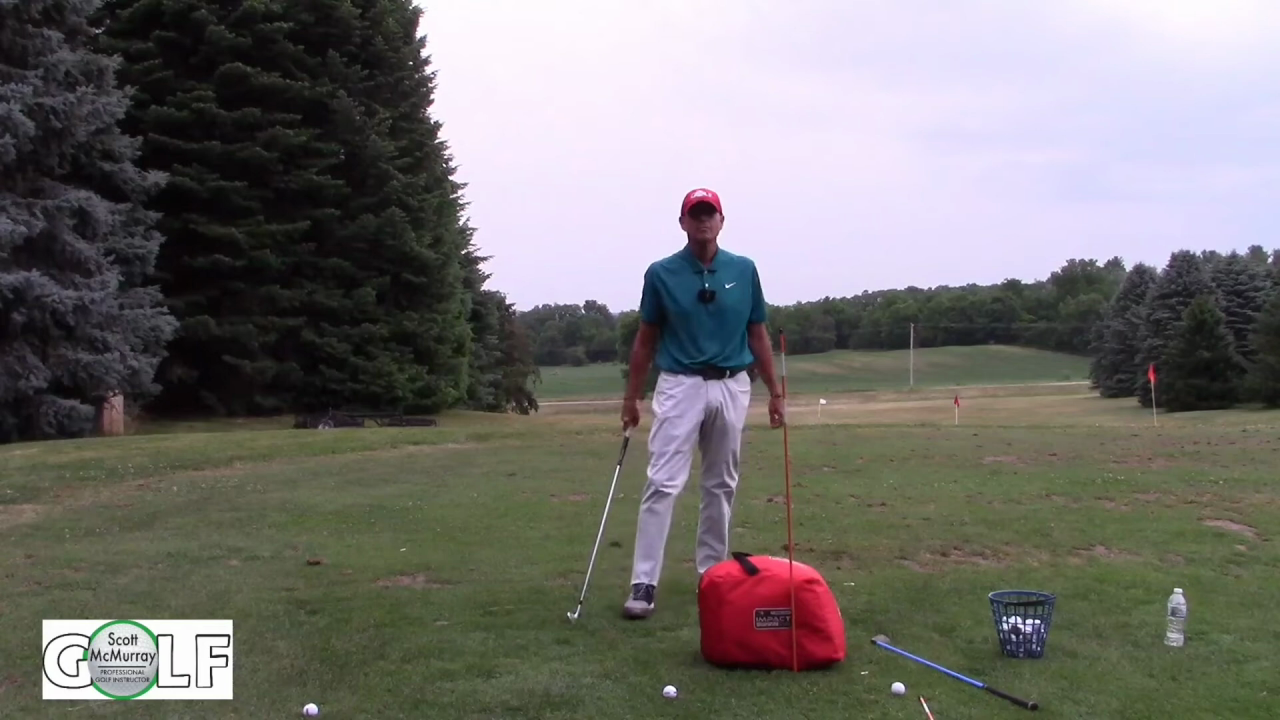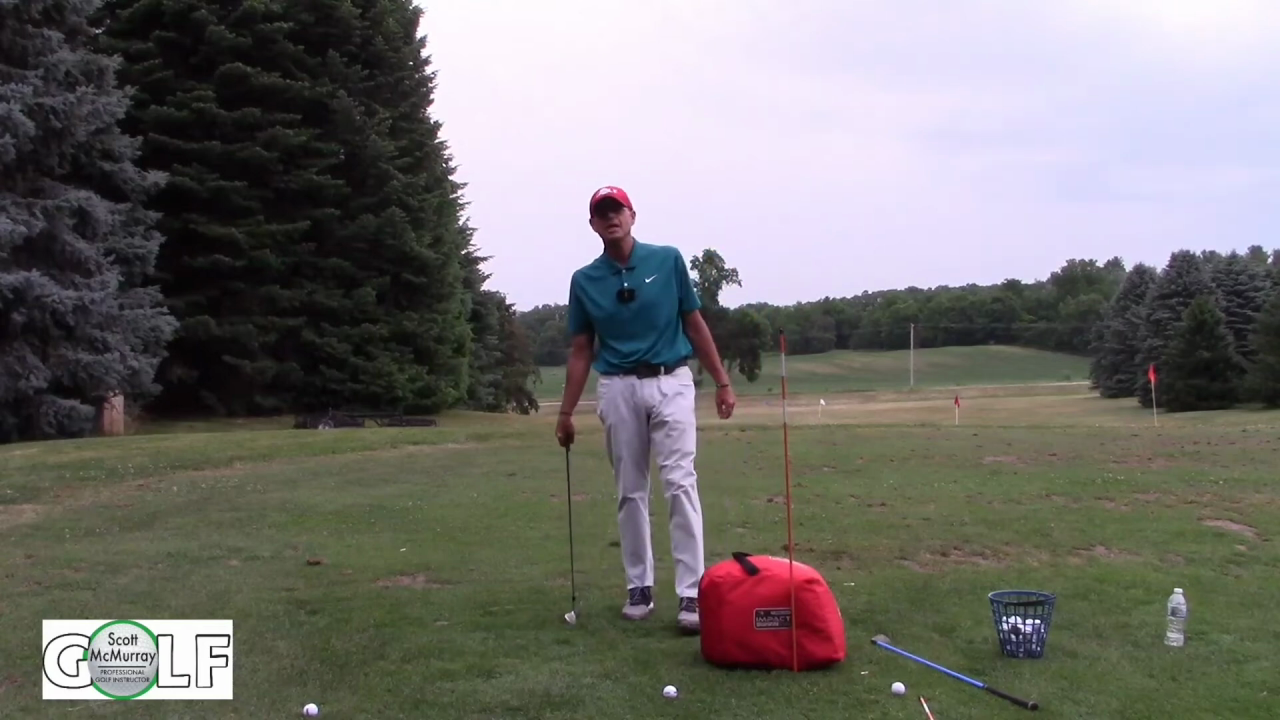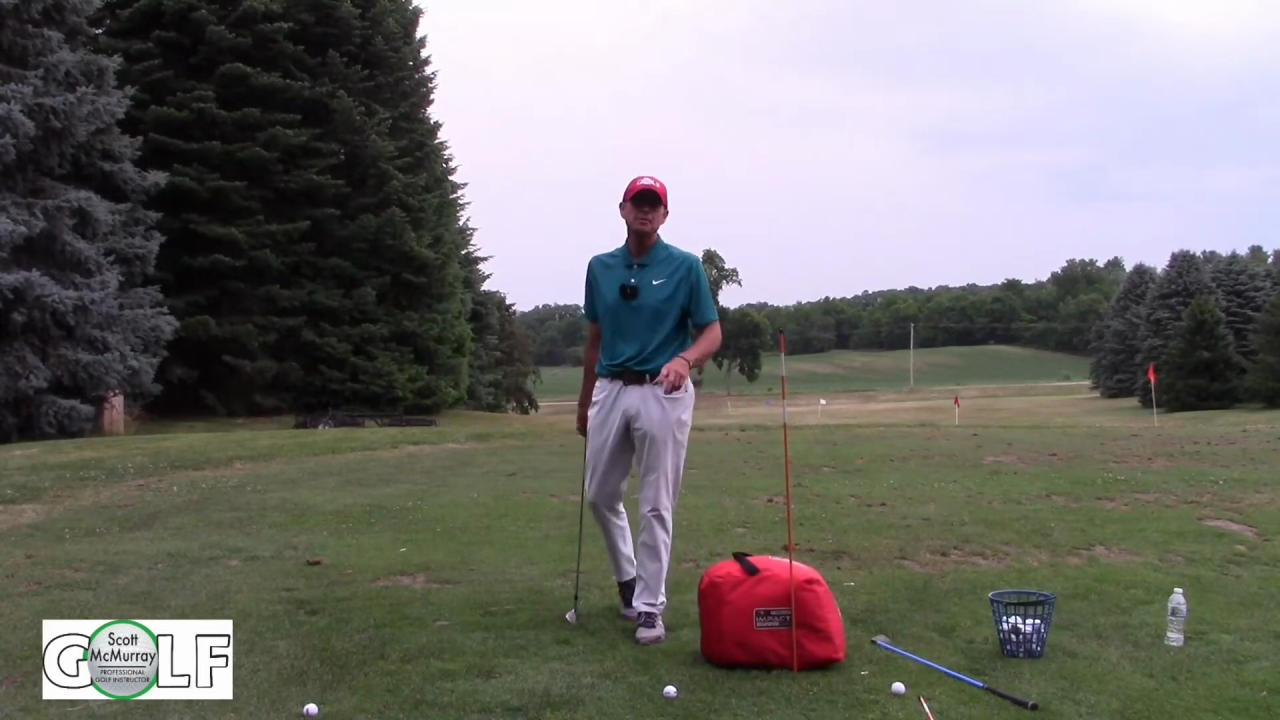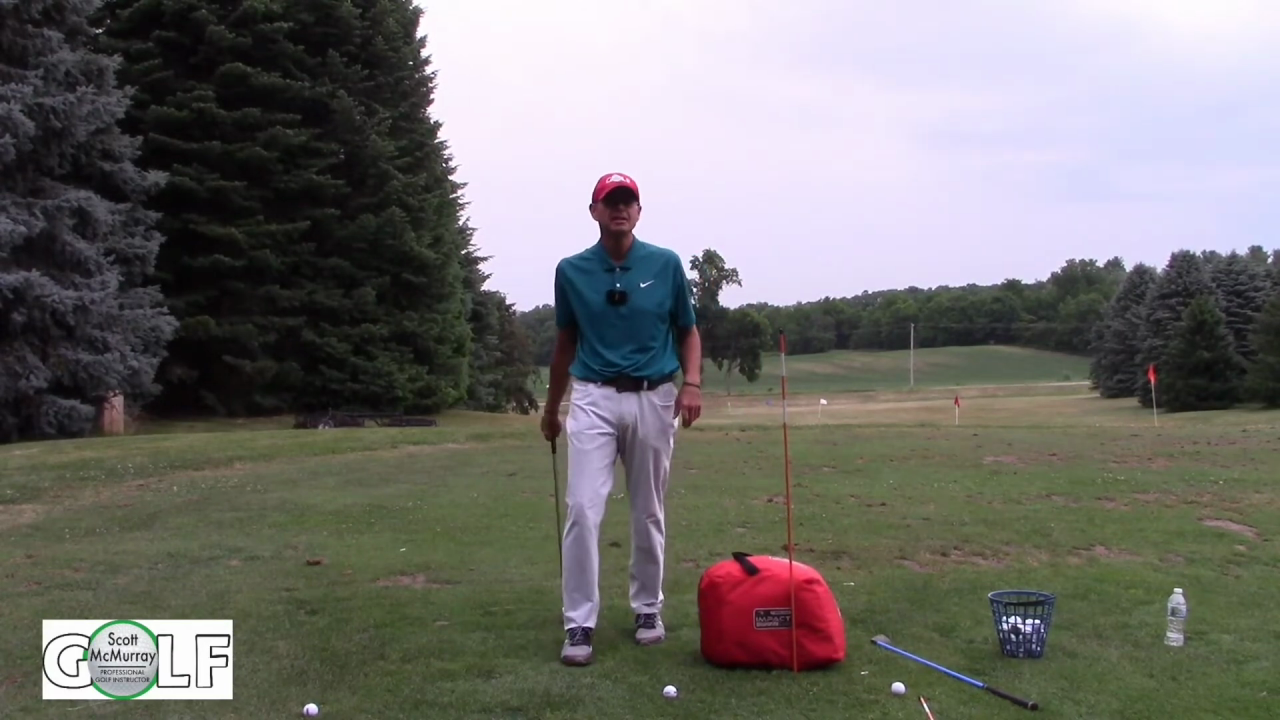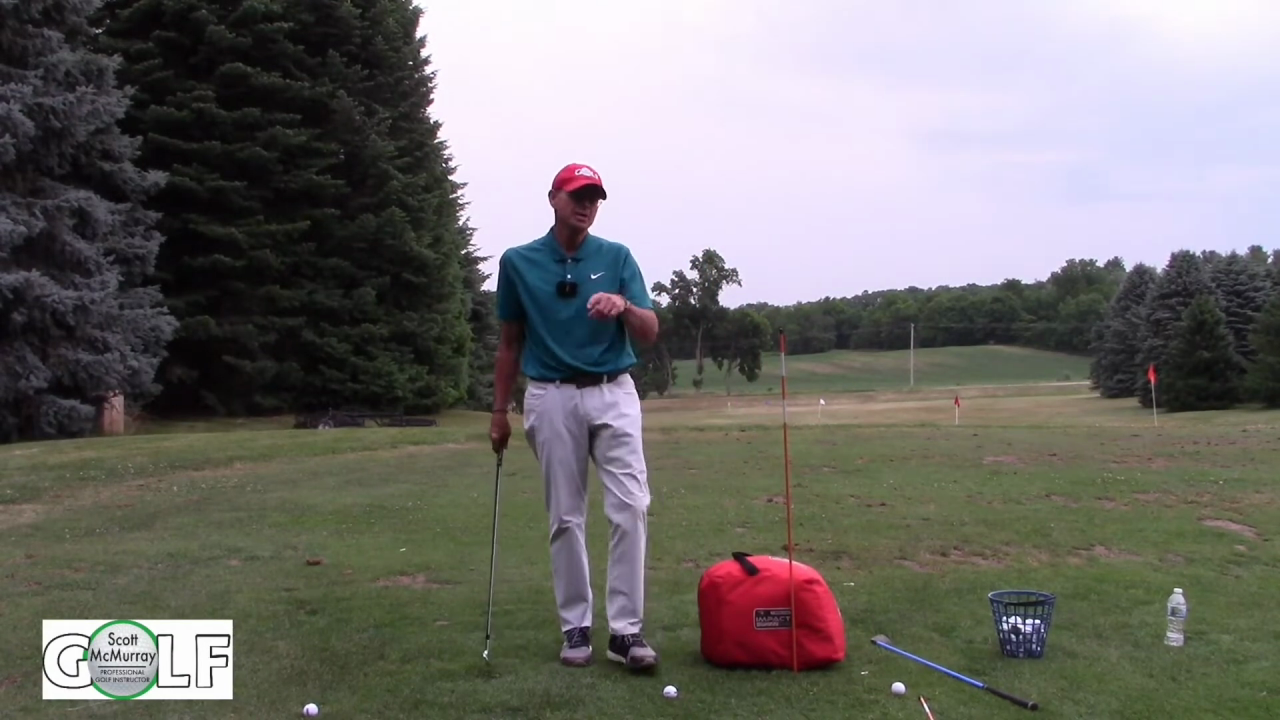
dt=1s
person 1, frame 1
left shoulder: (744, 270)
right shoulder: (661, 273)
left elbow: (758, 335)
right elbow: (646, 339)
left wrist: (774, 391)
right wrist: (631, 398)
left hip: (731, 387)
right hip: (679, 386)
left knee: (720, 485)
right knee: (663, 483)
left ankle: (713, 572)
right ankle: (643, 583)
person 1, frame 2
left shoulder: (668, 260)
right shoulder: (584, 280)
left elbow: (695, 325)
right elbow: (581, 350)
left wrist: (722, 381)
right wrist: (566, 412)
left hip: (671, 383)
right hip: (618, 389)
left knee: (680, 485)
right knee: (631, 492)
left ankle: (691, 592)
right ankle: (639, 587)
person 1, frame 3
left shoulder: (686, 266)
right shoulder: (599, 267)
left elbow: (711, 331)
left wrist: (684, 360)
right wrist: (584, 400)
left hip: (663, 394)
right hip: (611, 392)
left knee: (656, 506)
right knee: (601, 497)
left ankle: (649, 607)
right ankle: (628, 575)
person 1, frame 4
left shoulder: (666, 265)
right shoulder: (571, 270)
left elbow: (687, 331)
right elbow: (566, 343)
left wrist: (691, 383)
right wrist: (551, 407)
left hip: (653, 400)
right hip: (593, 399)
left knee: (648, 514)
right knee: (583, 511)
left ankle: (647, 607)
right ankle: (579, 623)
person 1, frame 5
left shoulder: (618, 257)
right shoulder: (517, 262)
left elbow: (650, 332)
right elbow: (510, 341)
left wrist: (622, 308)
right wrist: (499, 409)
left hip: (613, 393)
right hip: (551, 398)
left knee: (630, 508)
right knee: (565, 517)
left ankle: (625, 629)
right ankle: (576, 625)
